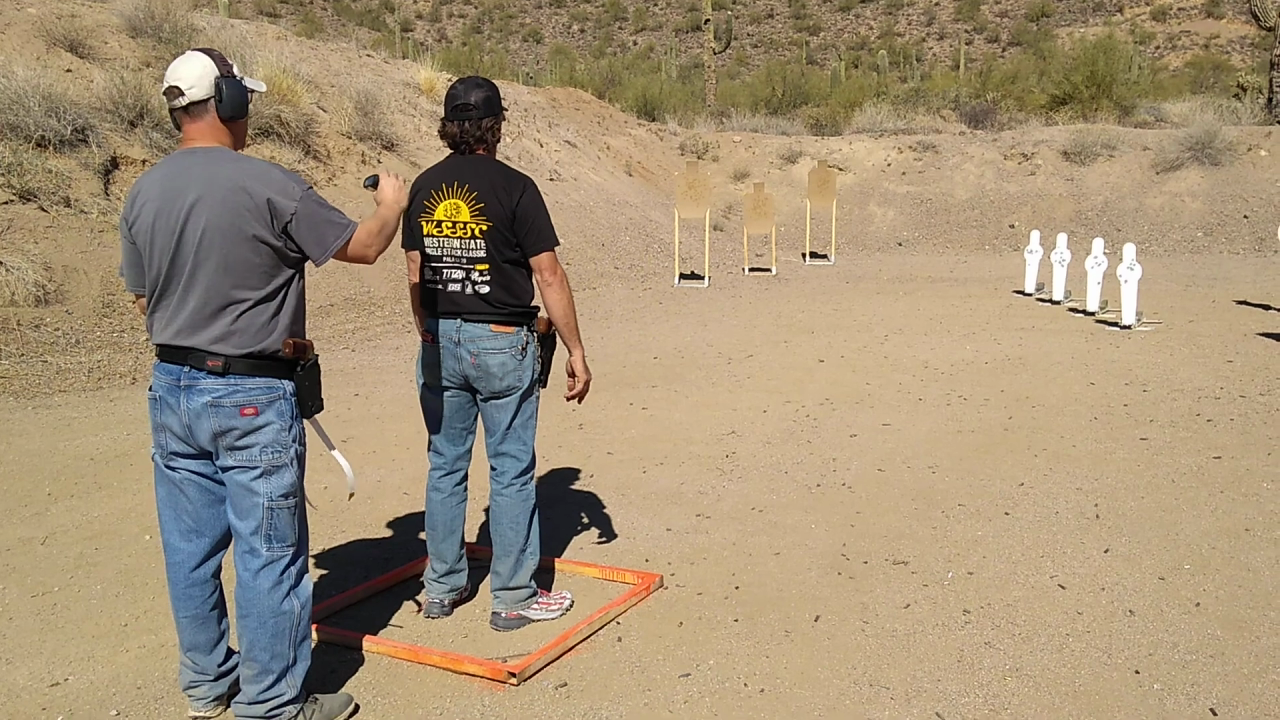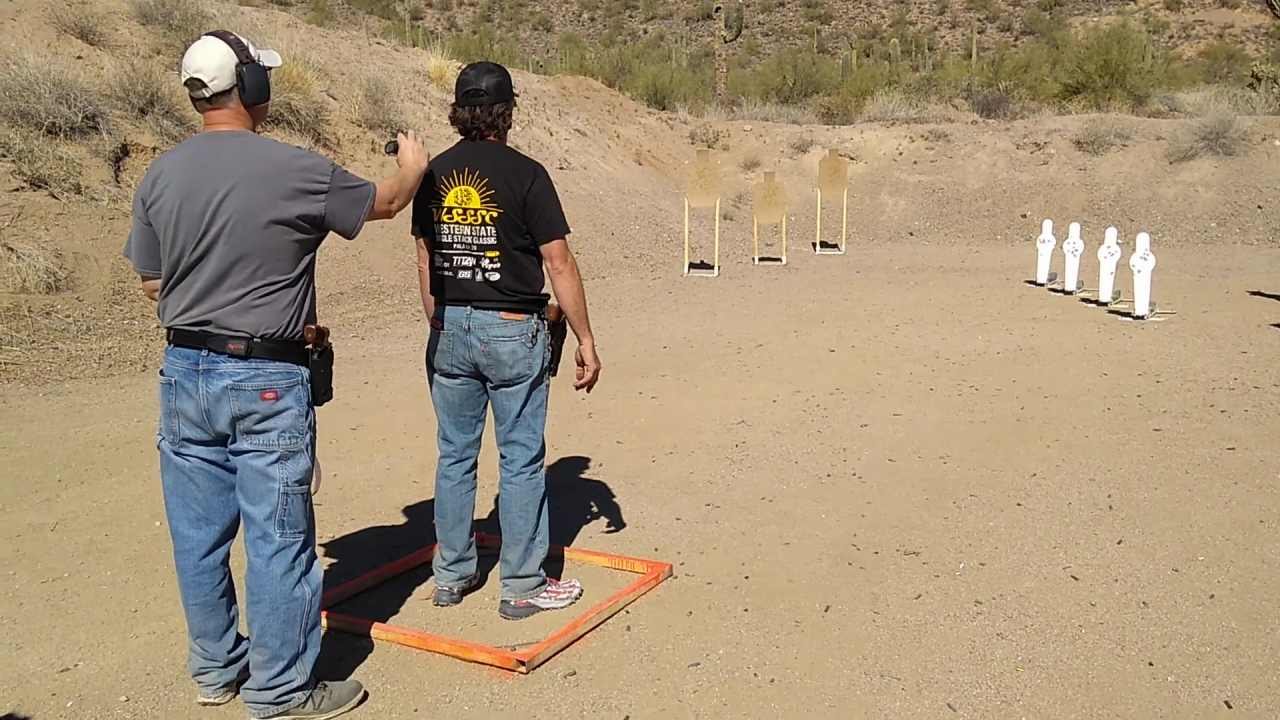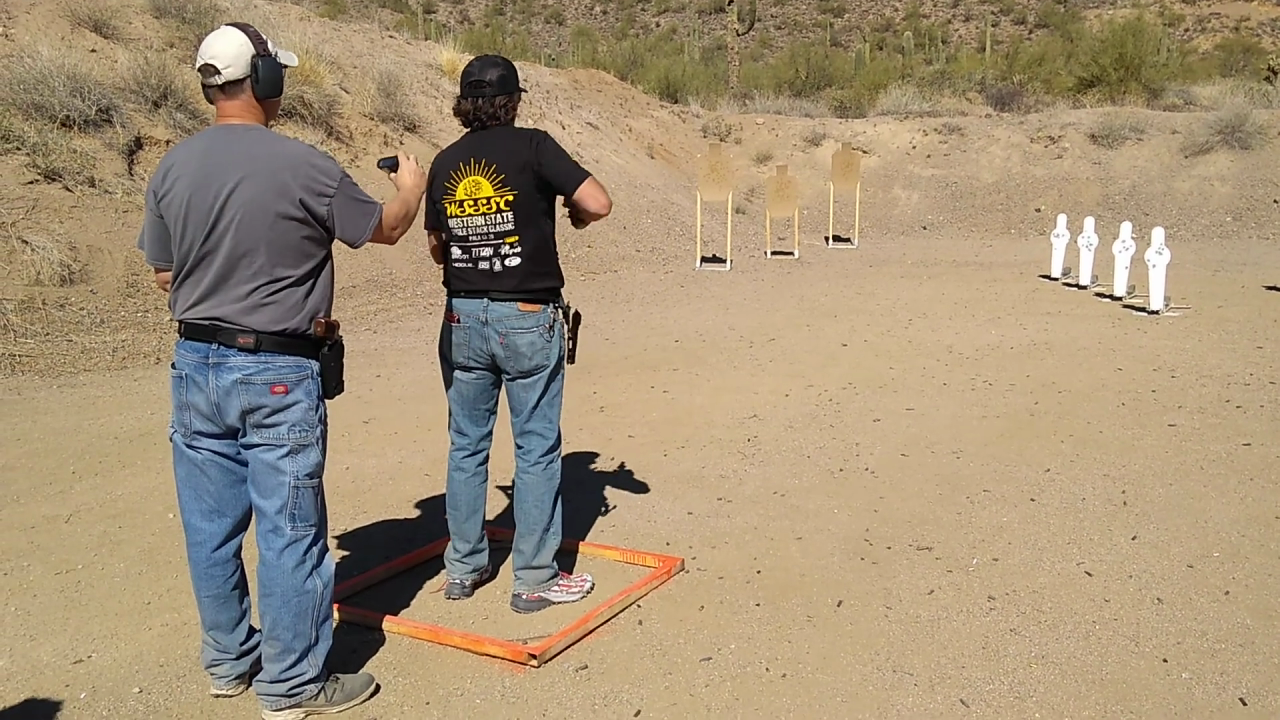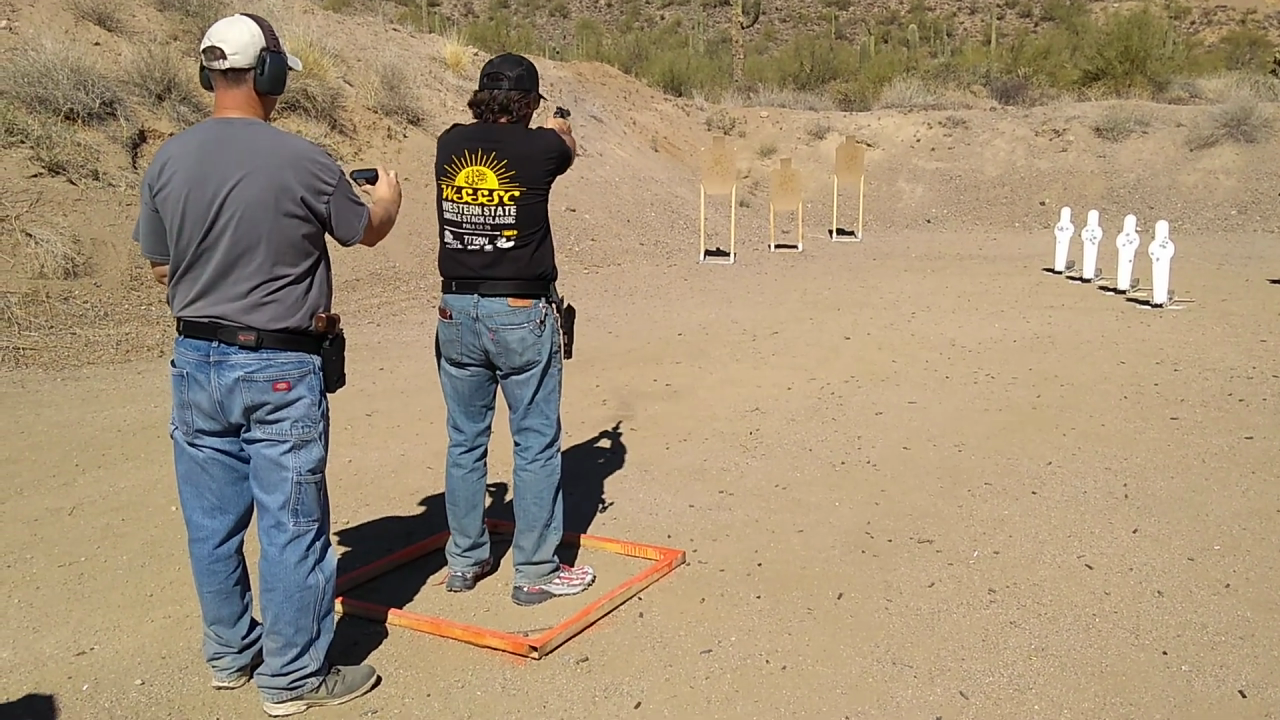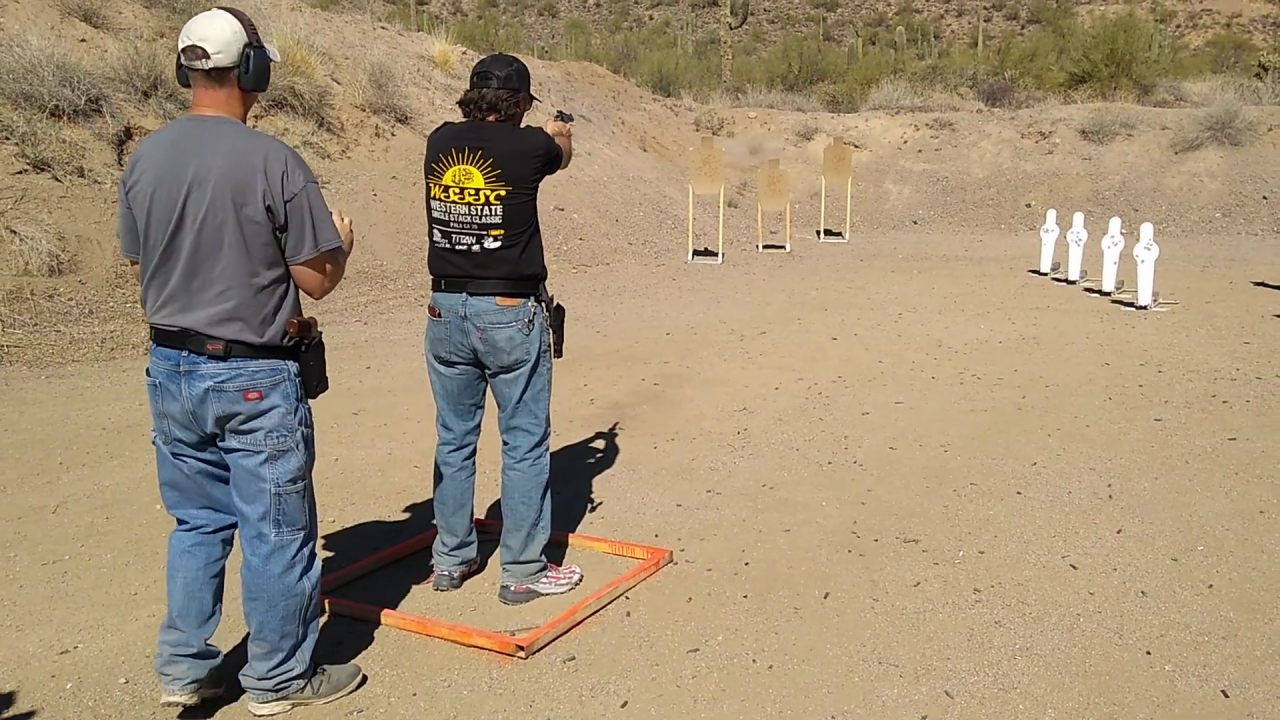
dt=1s
person 1, frame 1
left shoulder: (143, 192)
right shoulder: (267, 185)
left elbow: (144, 298)
right elbow: (364, 247)
right wrist: (392, 204)
left hip: (172, 387)
right hip: (251, 395)
left knee: (190, 545)
right knee: (268, 552)
person 1, frame 2
left shoulder: (159, 175)
right shoulder: (297, 171)
left elbow: (152, 283)
right elbow: (384, 202)
right wrist: (413, 166)
left hip: (185, 372)
right hip: (266, 381)
left knee: (199, 532)
right knee: (277, 537)
person 1, frame 3
left shoulder: (172, 167)
right shoulder: (302, 166)
left elbow: (164, 275)
right elbow: (387, 227)
right wrist: (412, 186)
left hip: (196, 366)
right hip: (277, 374)
left knee: (211, 525)
right knee: (289, 531)
left ankle: (228, 660)
person 1, frame 4
left shoulder: (166, 161)
right shoulder: (302, 162)
left elbow: (161, 268)
right elbow: (368, 232)
right wrist: (388, 197)
left hip: (196, 362)
right hip: (278, 370)
left knee: (212, 522)
right knee: (291, 526)
left ankle: (230, 652)
person 1, frame 5
left shoulder: (143, 158)
right shoulder: (273, 163)
left elbow: (138, 265)
right elbow: (318, 279)
right wrist: (341, 242)
left hip: (170, 369)
right hip: (254, 377)
left knee: (198, 522)
right knee: (274, 533)
person 2, frame 1
left shoulder: (424, 188)
right shoulder: (514, 188)
left elbow: (415, 274)
right elbow: (549, 276)
right wrist: (576, 352)
left hip: (441, 341)
right hip: (501, 343)
left knee: (445, 466)
right knee: (511, 471)
left ankle: (442, 586)
right ankle: (514, 597)
person 2, frame 2
left shoulder: (433, 174)
right shoulder: (525, 174)
left elbow: (425, 261)
right elbow: (559, 264)
right wrist: (585, 340)
left hip: (450, 329)
right hip: (512, 330)
left knee: (455, 455)
right knee: (521, 459)
left ankle: (451, 574)
right ankle: (523, 586)
person 2, frame 3
left shoulder: (443, 164)
right shoulder: (532, 147)
right elbow: (598, 203)
right wrist: (578, 212)
left hip: (463, 319)
right hip: (528, 320)
left knee: (466, 446)
right knee: (537, 450)
left ankle: (463, 567)
right ankle: (535, 579)
person 2, frame 4
left shoulder: (450, 144)
right shoulder: (540, 147)
right elbow: (567, 150)
right wrist: (560, 130)
left hip: (457, 311)
right hip: (521, 314)
left knee: (465, 441)
right knee: (536, 444)
left ankle: (465, 559)
right ankle: (536, 571)
person 2, frame 5
left shoulder: (439, 142)
right shoulder: (528, 146)
right elbow: (562, 155)
right wrist: (560, 134)
left hip: (446, 310)
right hip: (510, 313)
left knee: (453, 440)
right knee: (524, 444)
left ankle: (451, 559)
right ankle: (523, 571)
